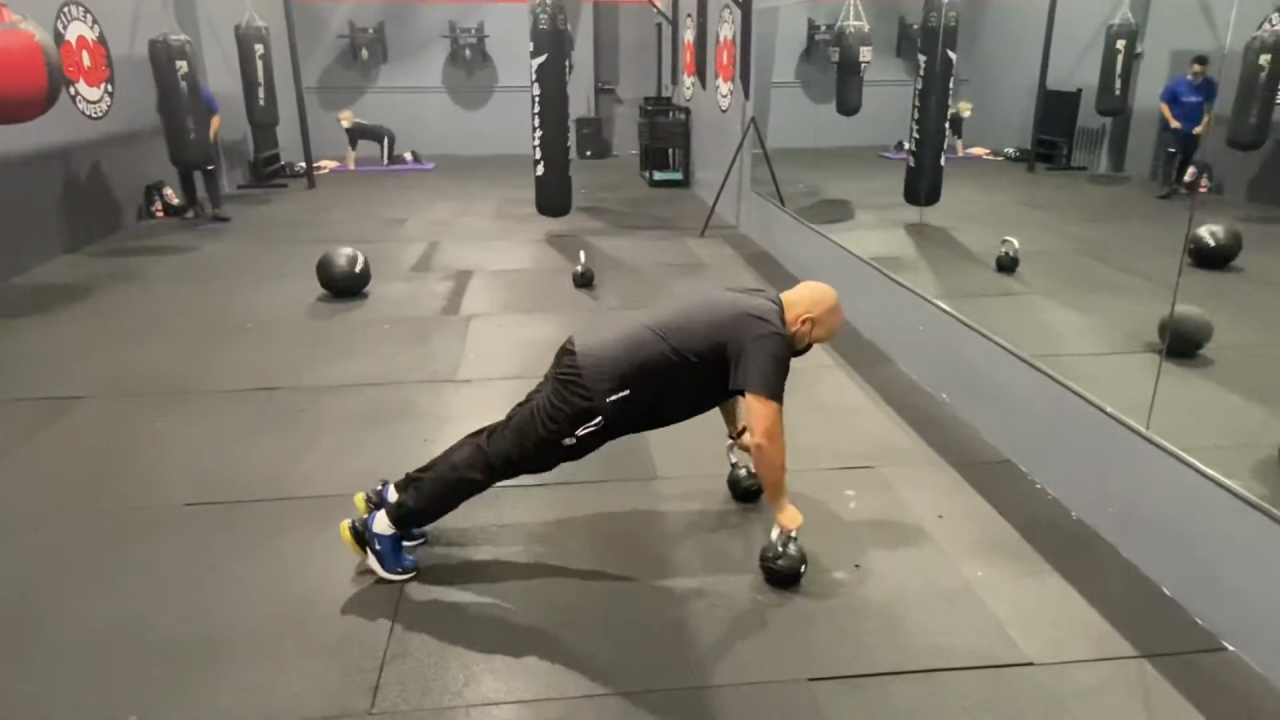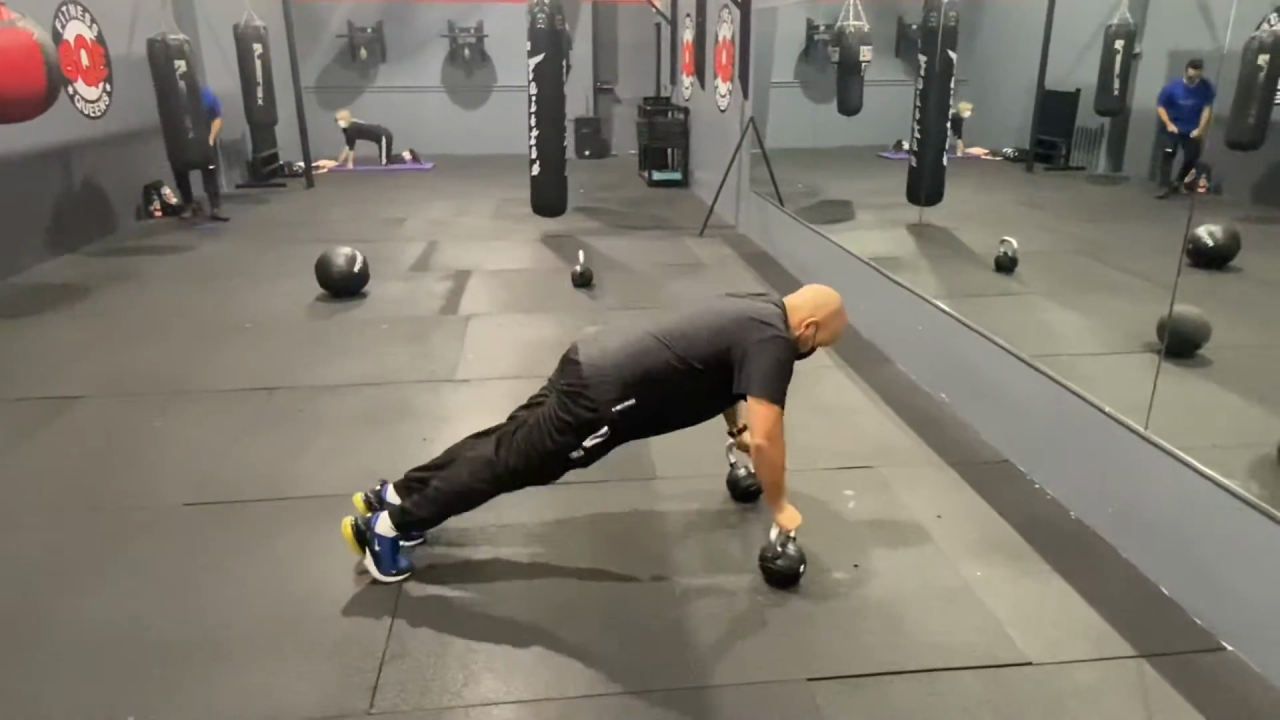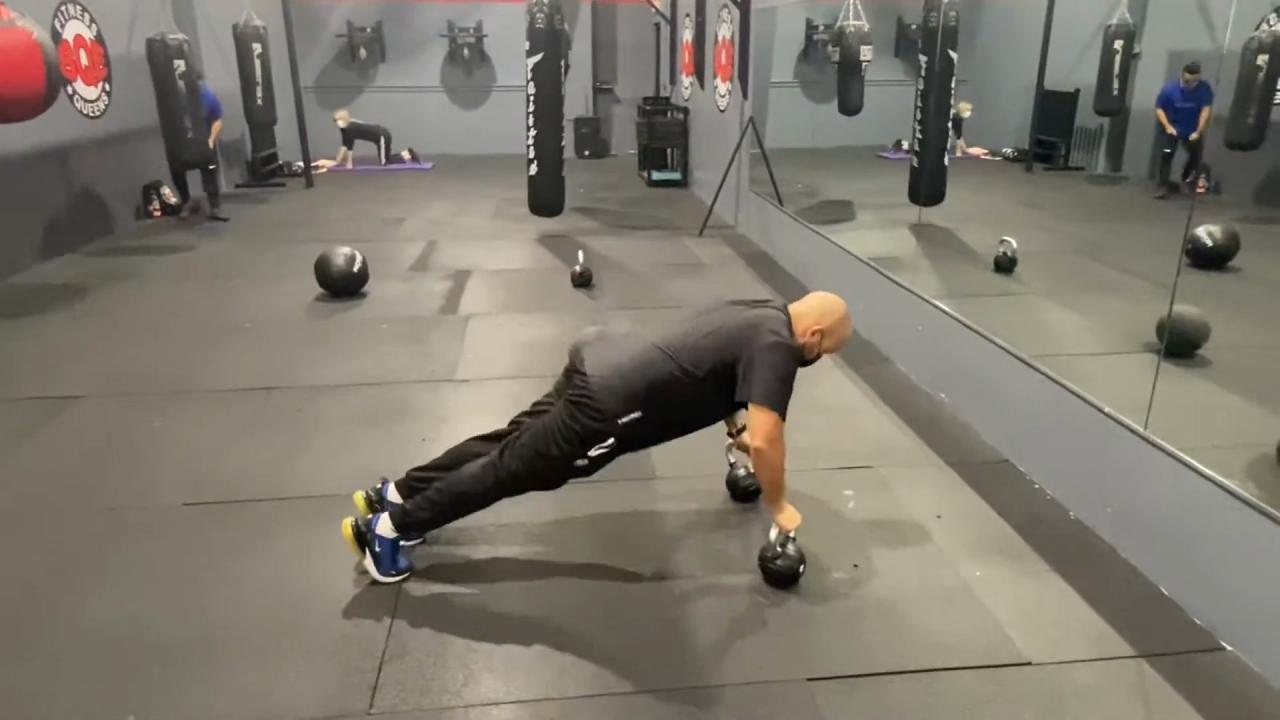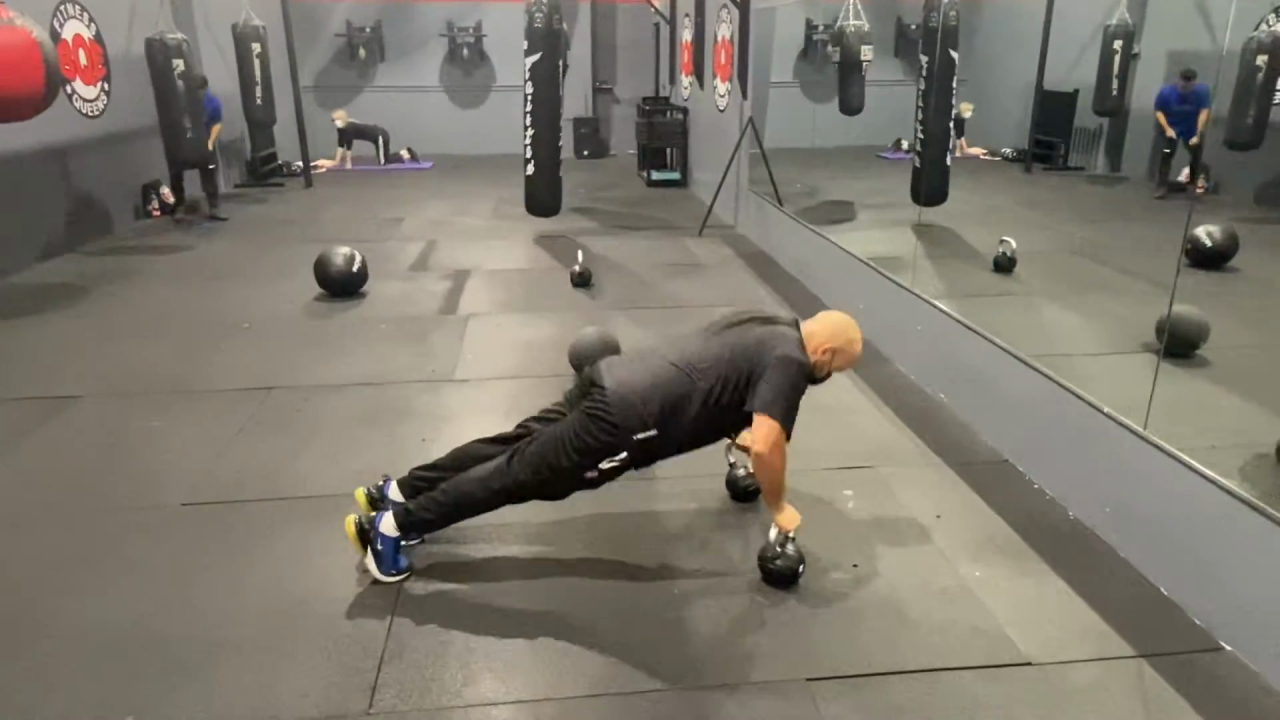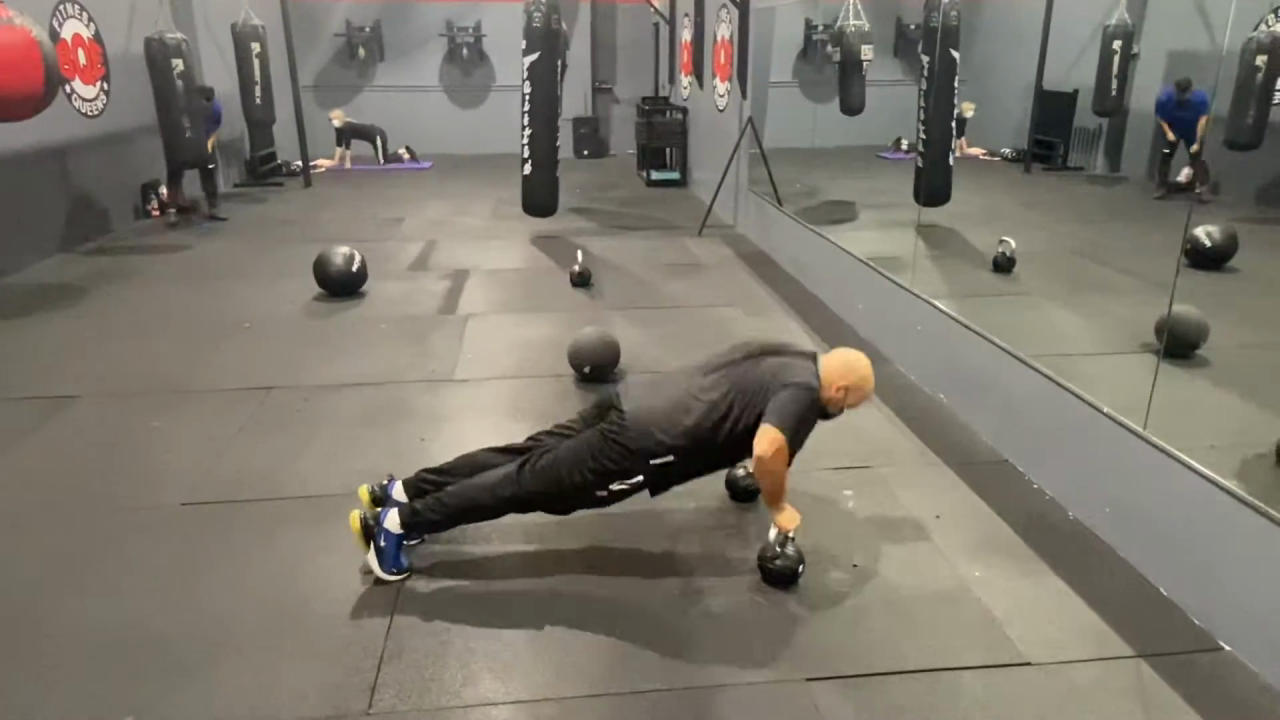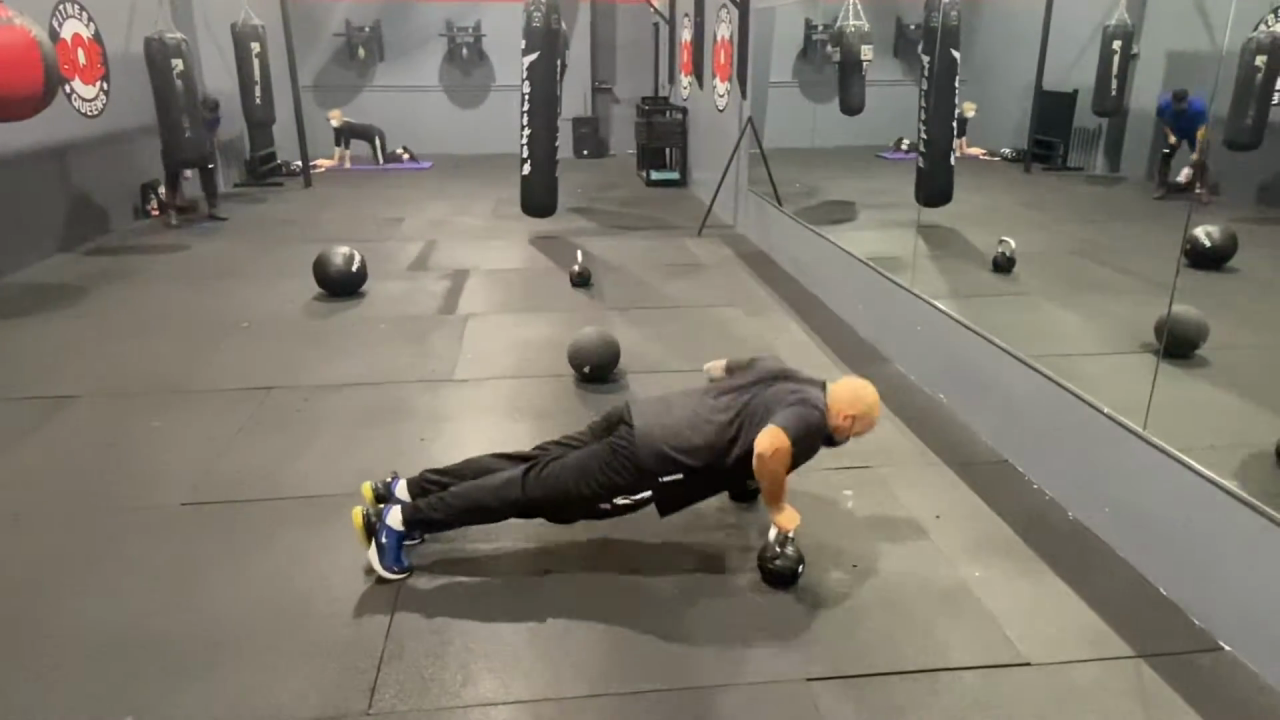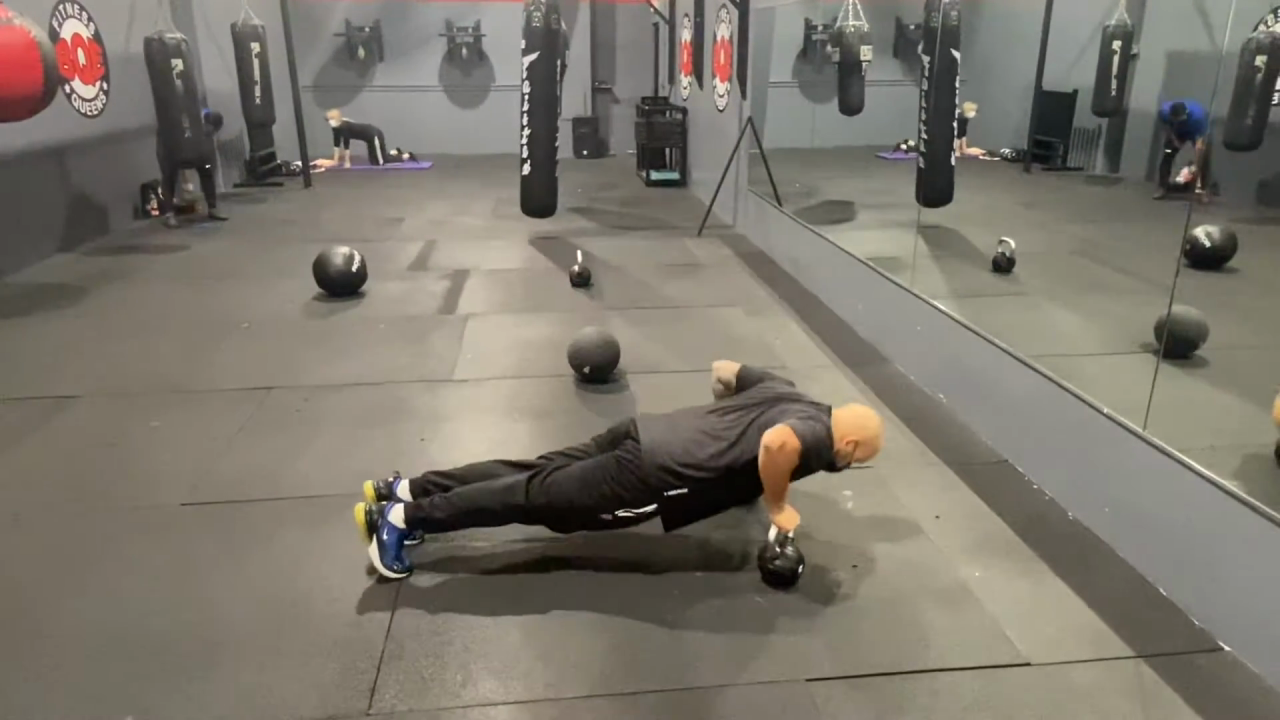
dt=0.1s
person 1, frame 1
left shoulder: (752, 308)
right shoulder: (769, 338)
right elbow: (766, 436)
left wrist: (737, 432)
right wrist: (780, 507)
left hip: (590, 356)
right hip: (600, 389)
left knee: (502, 443)
right knee: (500, 456)
left ankle: (392, 495)
right ankle: (382, 524)
person 1, frame 2
left shoulder: (755, 312)
right shoulder: (772, 341)
right elbow: (767, 437)
left wrist: (737, 430)
right wrist: (779, 507)
left hip: (594, 360)
right hip: (604, 397)
left knee: (503, 445)
right knee: (507, 465)
left ankle: (391, 496)
right ankle: (384, 526)
person 1, frame 3
left shoulder: (761, 315)
right shoulder: (777, 348)
right elbow: (765, 442)
left wrist: (735, 430)
right wrist: (779, 508)
left hip: (601, 366)
right hip: (609, 408)
left knee: (506, 446)
right knee: (510, 469)
left ankle: (391, 493)
right ankle: (385, 526)
person 1, frame 4
left shoulder: (771, 329)
right shoulder: (788, 361)
right elbow: (768, 447)
left wrist: (737, 432)
right wrist: (779, 509)
left hip: (614, 379)
right hip: (623, 421)
left knee: (513, 450)
right knee: (518, 476)
left ankle: (394, 492)
right ankle: (390, 525)
person 1, frame 5
left shoulder: (786, 357)
right shoulder: (802, 394)
right elbow: (768, 451)
left wrist: (728, 428)
right wrist: (778, 509)
left hip: (631, 402)
right hip: (639, 446)
left knee: (525, 459)
right knee: (528, 485)
left ankle: (397, 491)
right ankle: (393, 523)
person 1, frame 6
left shoulder: (787, 378)
right shoulder: (810, 415)
left elbow: (714, 369)
right elbow: (770, 450)
right wrist: (778, 509)
left hip: (639, 419)
right hip: (648, 461)
left knee: (532, 469)
right knee: (534, 492)
left ankle: (400, 490)
right ankle: (397, 521)
person 1, frame 7
left shoulder: (790, 398)
right shoulder: (815, 438)
left elbow: (724, 368)
right elbow: (777, 442)
right wrist: (777, 507)
left hip: (645, 436)
right hip: (651, 477)
left knee: (534, 476)
right knee: (537, 499)
left ankle: (402, 490)
right ankle: (400, 517)
